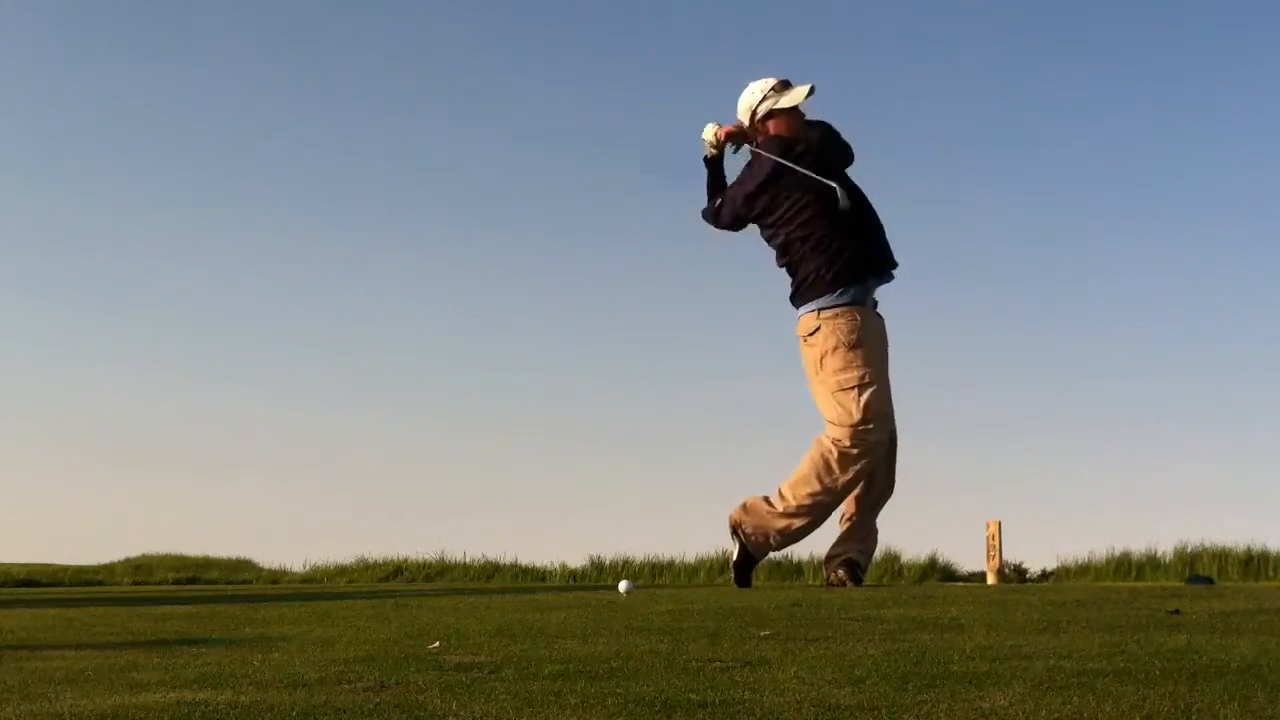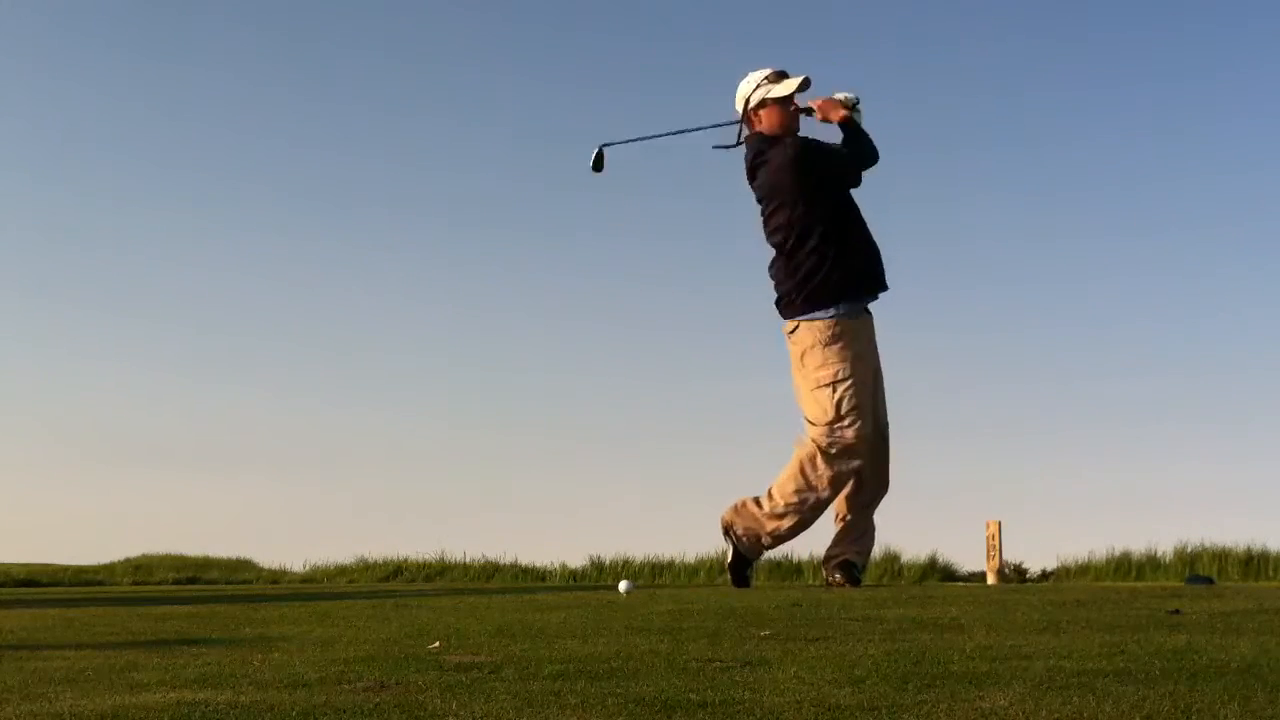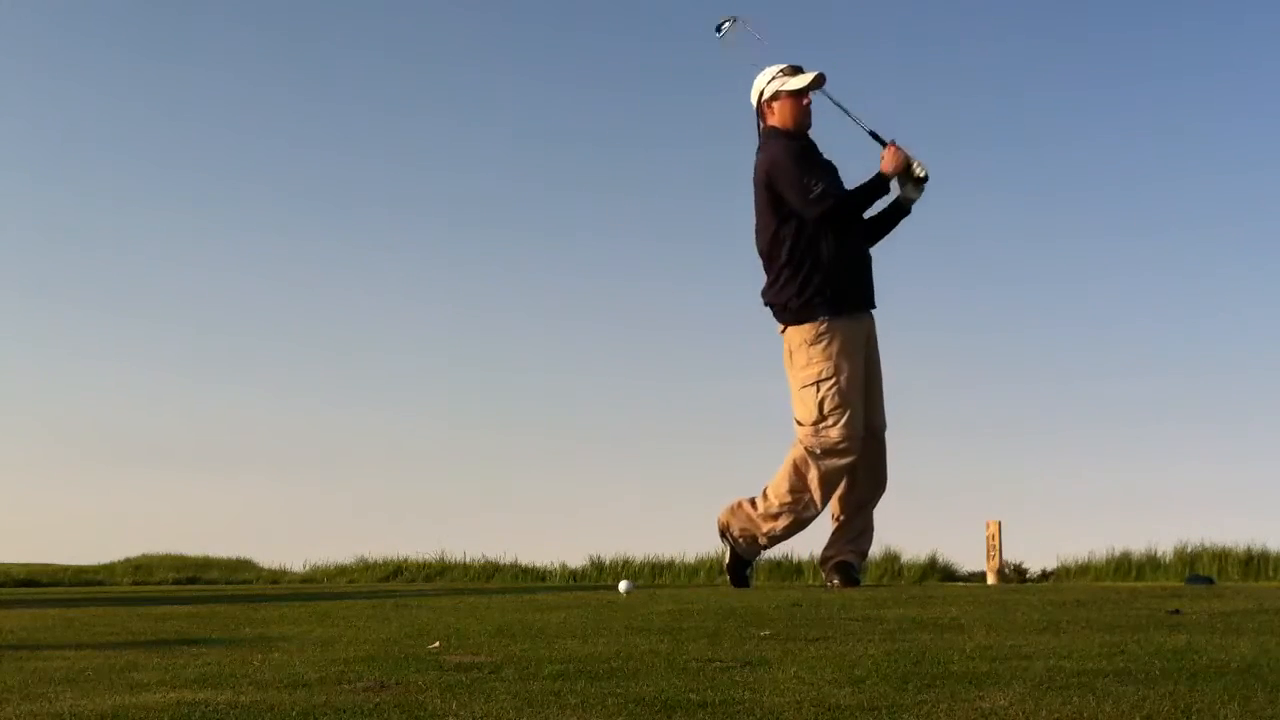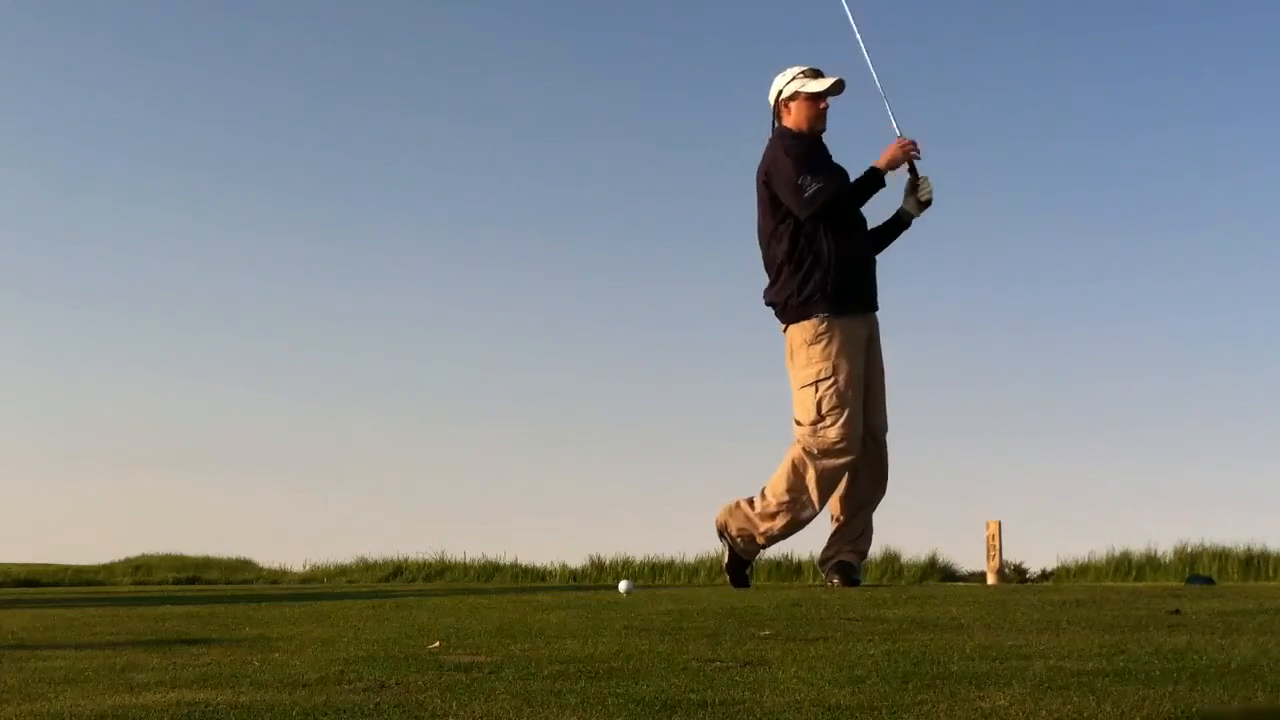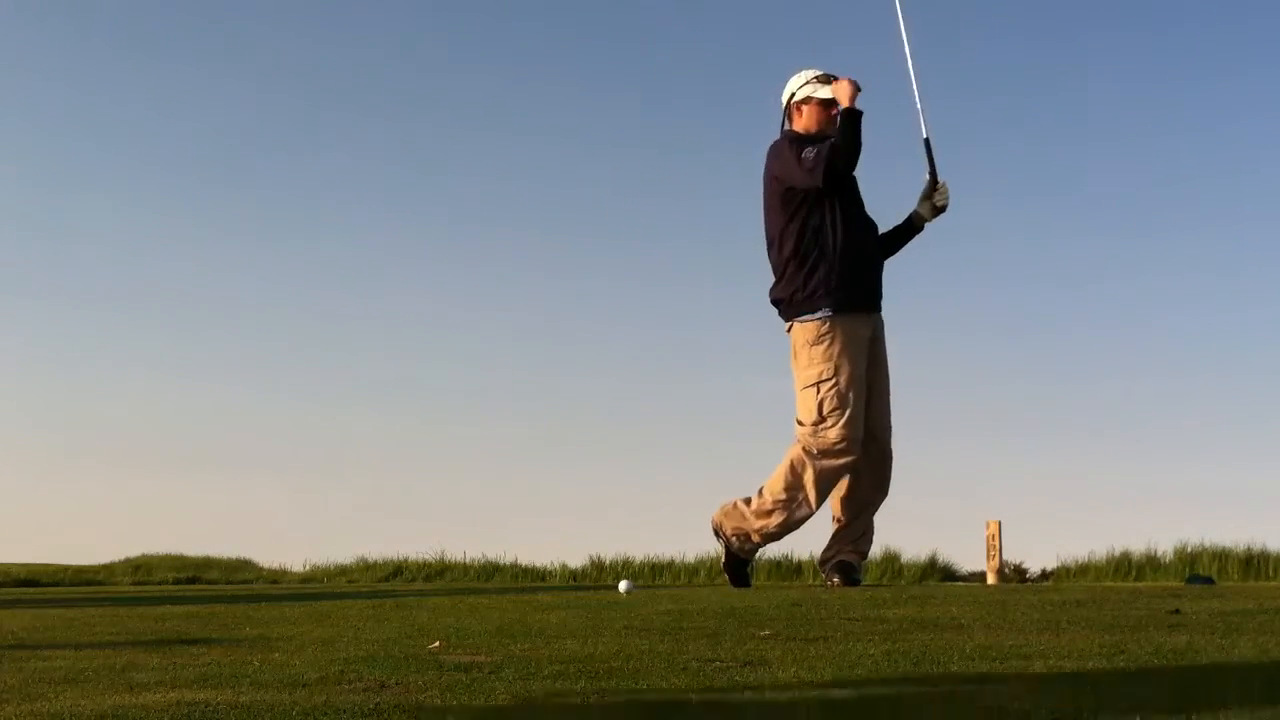
dt=0.3s
person 1, frame 1
left shoulder: (751, 182)
right shoulder: (812, 149)
left elbow: (715, 214)
right elbow: (834, 144)
left wrist: (714, 154)
right wrist: (747, 133)
left hip: (840, 311)
right hip: (839, 312)
left knee: (877, 439)
right knee: (855, 434)
left ankle: (851, 556)
right ankle: (758, 528)
person 1, frame 2
left shoulder: (772, 163)
right shoulder: (793, 155)
left elbow: (843, 168)
right elbow: (858, 161)
left wrist: (842, 115)
right wrist: (844, 120)
left hip: (847, 314)
right hip: (823, 318)
left knee: (870, 440)
right knee: (840, 437)
left ankle: (847, 557)
right ankle: (750, 530)
person 1, frame 3
left shoulder: (805, 158)
right shoulder: (781, 156)
left elbow: (853, 234)
right elbow: (831, 209)
left wrist: (903, 198)
right wrist: (884, 174)
left hip: (851, 315)
right hip: (816, 319)
left knee: (867, 442)
right knee: (830, 438)
left ankle: (845, 558)
right ankle: (746, 530)
person 1, frame 4
left shoulder: (822, 167)
right shoulder: (784, 155)
right elbow: (821, 210)
left wrist: (906, 213)
right wrist: (882, 166)
left hip: (857, 314)
right hip: (818, 318)
left knee: (869, 443)
right knee: (831, 438)
left ankle: (844, 558)
right ankle: (744, 530)
person 1, frame 5
left shoulder: (826, 170)
right shoulder: (788, 154)
left elbow: (867, 249)
right elbow: (839, 163)
left wrist: (920, 216)
right wrist: (851, 106)
left hip: (862, 316)
right hip: (823, 318)
left knee: (873, 445)
right knee: (831, 439)
left ankle: (845, 559)
right ankle: (740, 529)
